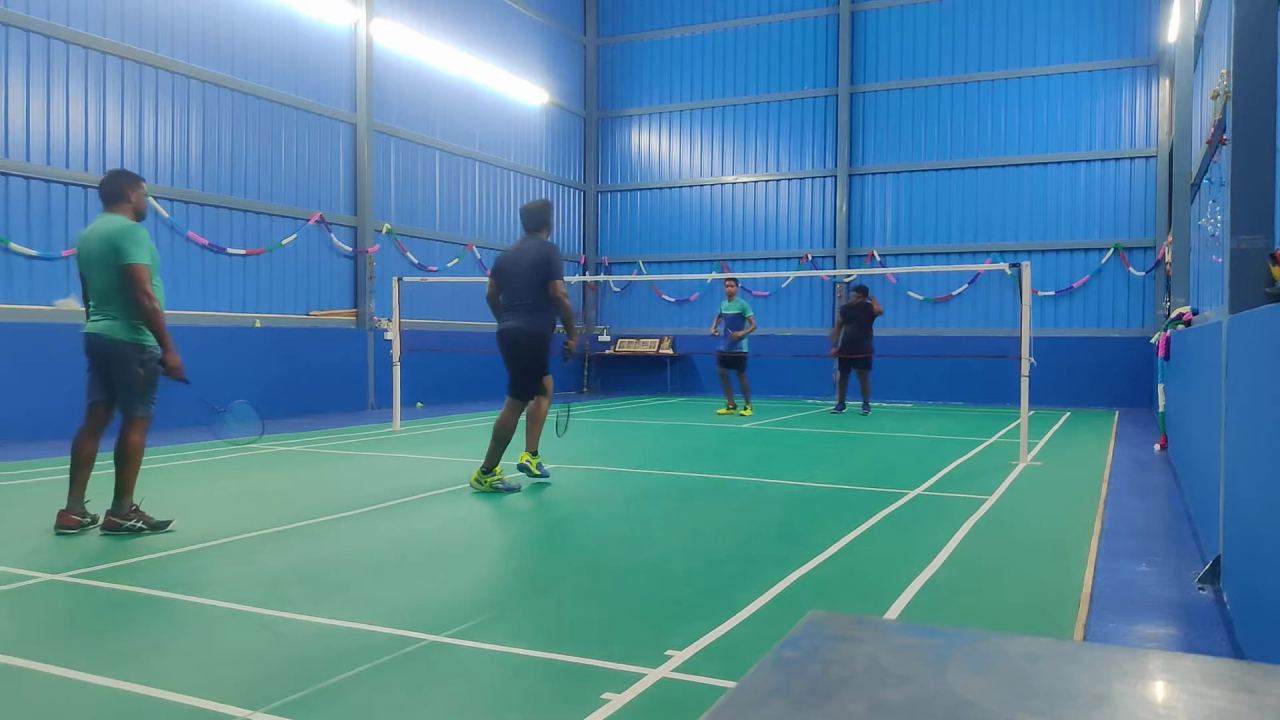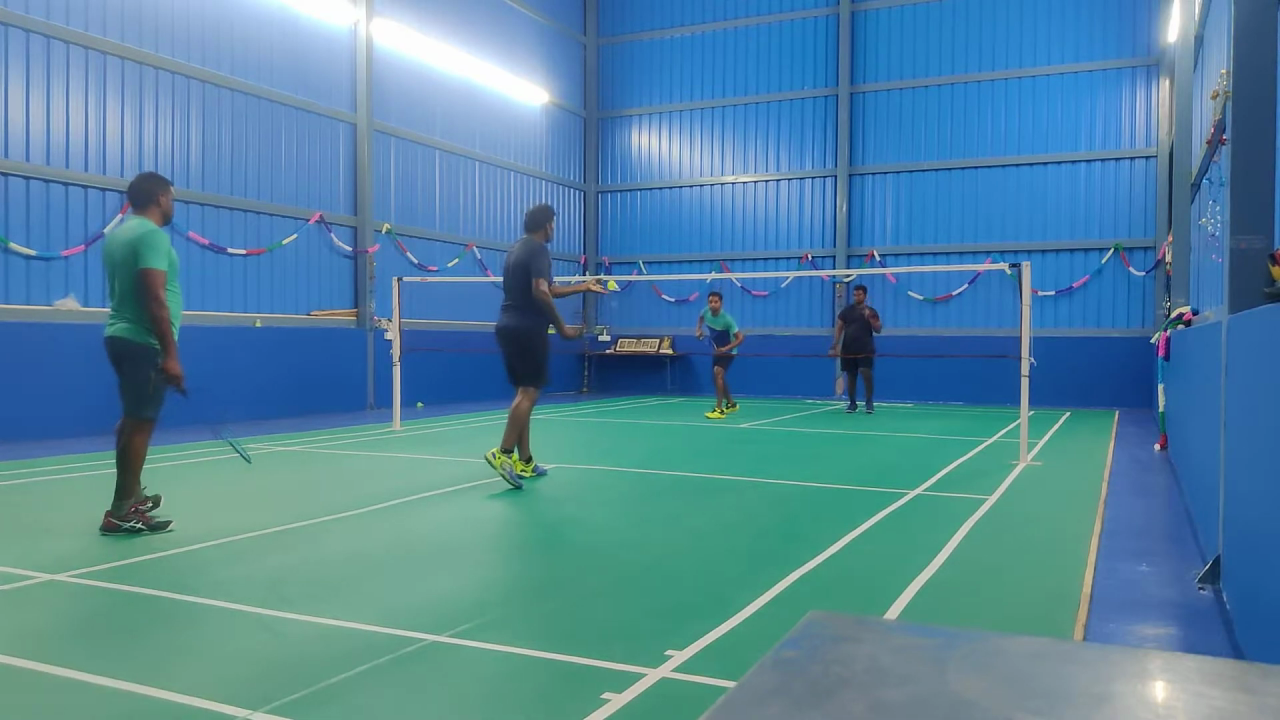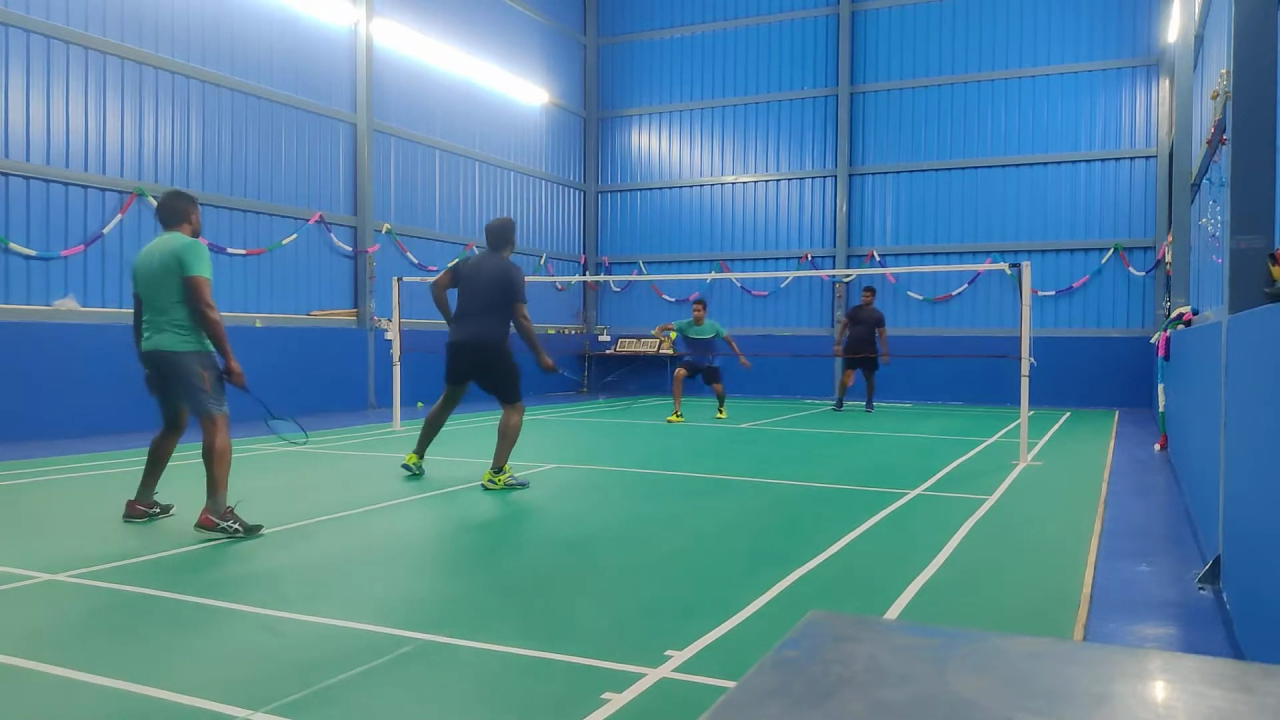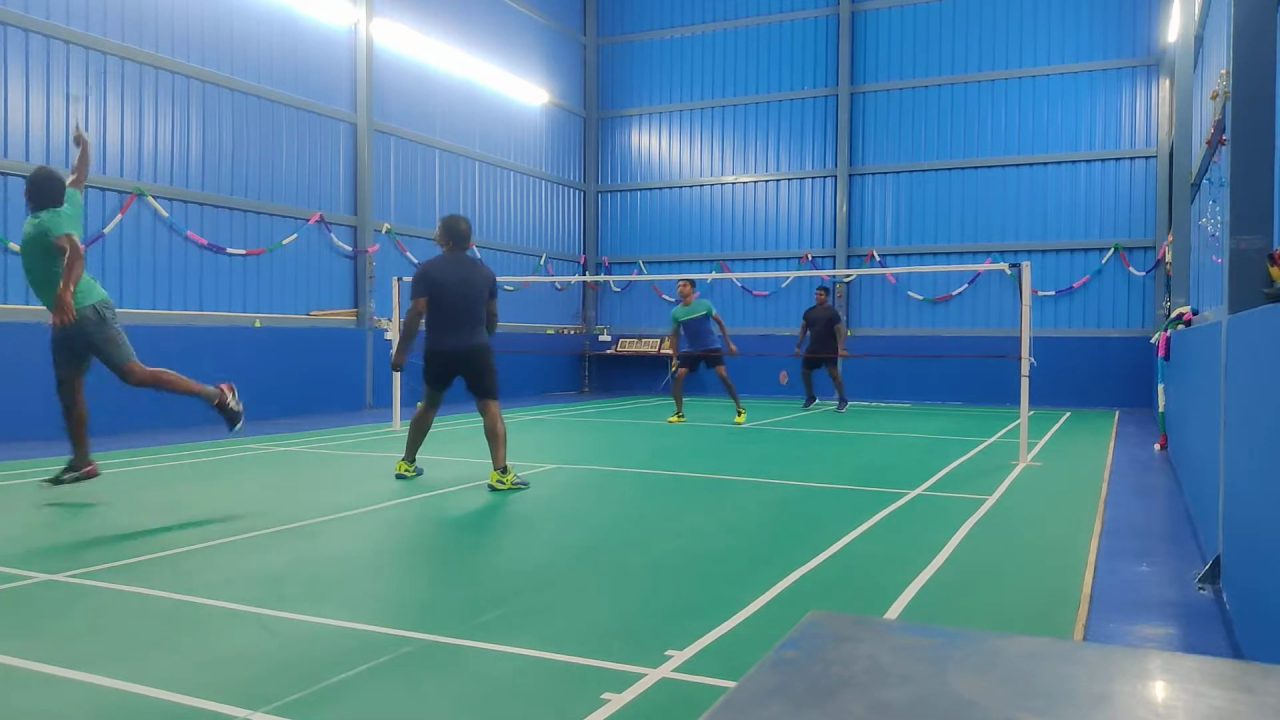
dt=1s
person 1, frame 1
left shoulder: (88, 234)
right shoulder: (130, 231)
right elbow: (143, 295)
right wrist: (168, 347)
left hip: (99, 336)
right hip: (131, 341)
left knee: (94, 421)
right knee: (135, 423)
left ankle: (74, 510)
right ankle: (121, 512)
person 1, frame 2
left shoulder: (118, 234)
right shoulder: (152, 235)
right elbow: (155, 300)
right wrist: (171, 355)
left hip: (121, 336)
right hip: (145, 342)
left knee: (131, 422)
right knee: (141, 425)
left ankle: (132, 496)
right ankle: (121, 513)
person 1, frame 3
left shoulder: (143, 255)
right shoulder: (192, 247)
left elbow: (138, 318)
right elbow: (204, 307)
left wrist: (148, 364)
right wrist: (230, 358)
left hip: (153, 350)
right hip: (187, 350)
left knee: (173, 424)
right knee: (216, 422)
left ankle: (142, 501)
right ankle: (216, 512)
person 1, frame 4
left shoulder: (48, 220)
right shoulder: (61, 208)
left elbow: (76, 255)
right elbow: (78, 177)
left wrist: (65, 290)
right wrist: (83, 144)
left hip: (86, 312)
right hip: (72, 314)
left knee: (134, 374)
right knee: (68, 387)
left ankle: (217, 395)
right ankle: (82, 462)
person 2, frame 1
left shoulder: (506, 255)
right shoulder: (549, 251)
left elbow: (491, 296)
right elbow: (559, 295)
right wrist: (571, 334)
left hip: (509, 331)
right hip: (533, 334)
left knee: (545, 386)
right knee: (516, 402)
left ankle: (531, 457)
right ankle: (486, 473)
person 2, frame 2
left shoulder: (518, 250)
right shoulder: (538, 250)
right elbow: (540, 293)
left wrist: (581, 287)
right wrist: (561, 327)
left hip: (510, 327)
right hip: (527, 329)
left knee: (524, 393)
right knee: (528, 393)
left ankle: (525, 461)
right ankle: (503, 453)
person 2, frame 3
left shoulder: (469, 263)
right shoulder: (512, 271)
left elbow: (436, 287)
right elbow: (521, 320)
left wrist: (452, 321)
right wrist: (541, 355)
left hip: (459, 343)
right hip: (490, 346)
left knee: (448, 401)
right knee: (514, 408)
left ankle: (415, 456)
right ankle: (497, 473)
person 2, frame 4
left shoulder: (427, 270)
right shoulder: (484, 272)
left elbow: (415, 314)
right elbow: (492, 315)
left wrist: (401, 351)
right wrist: (486, 341)
left hip: (438, 350)
right hip: (476, 349)
left knee: (430, 404)
right knee: (490, 408)
left ankle: (407, 463)
right ankle: (501, 473)
